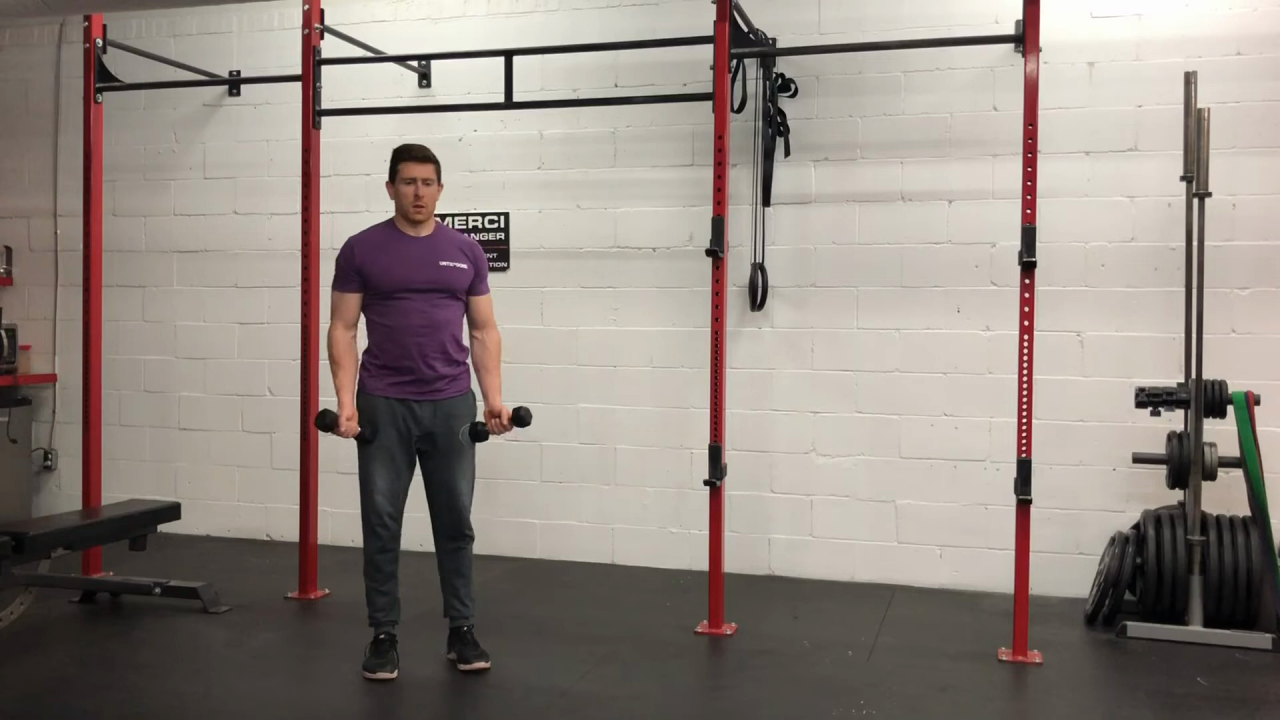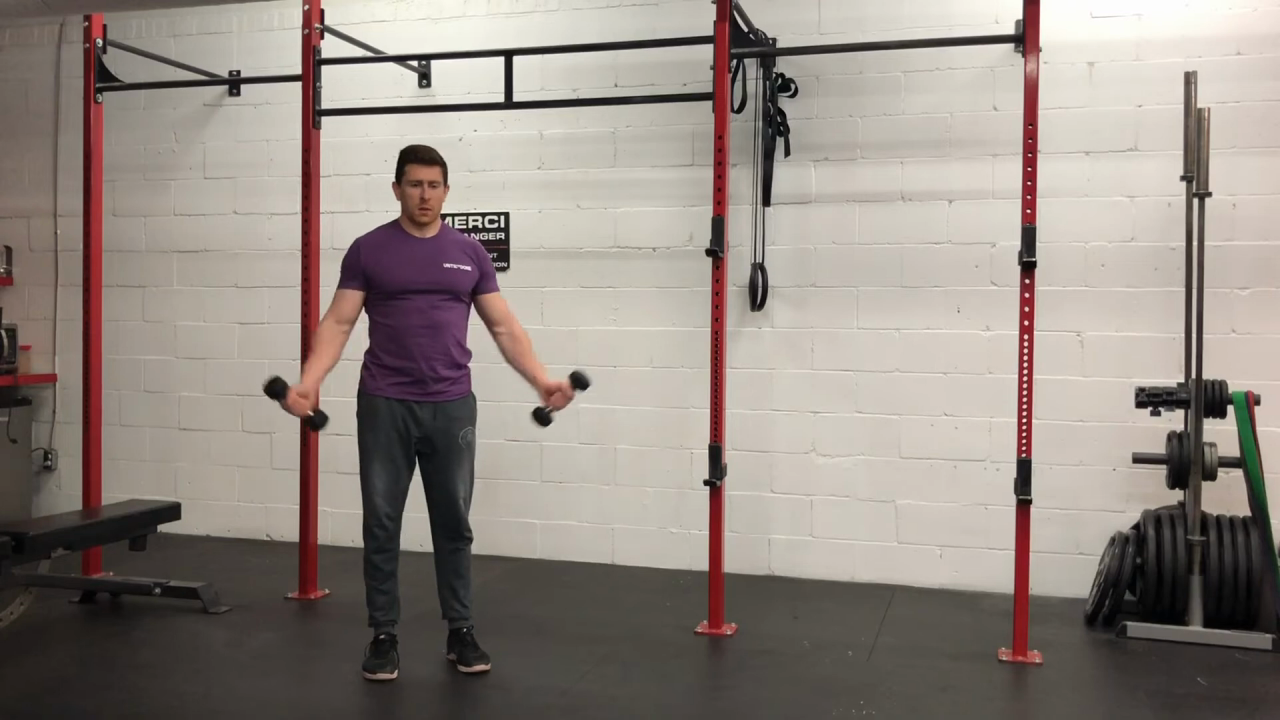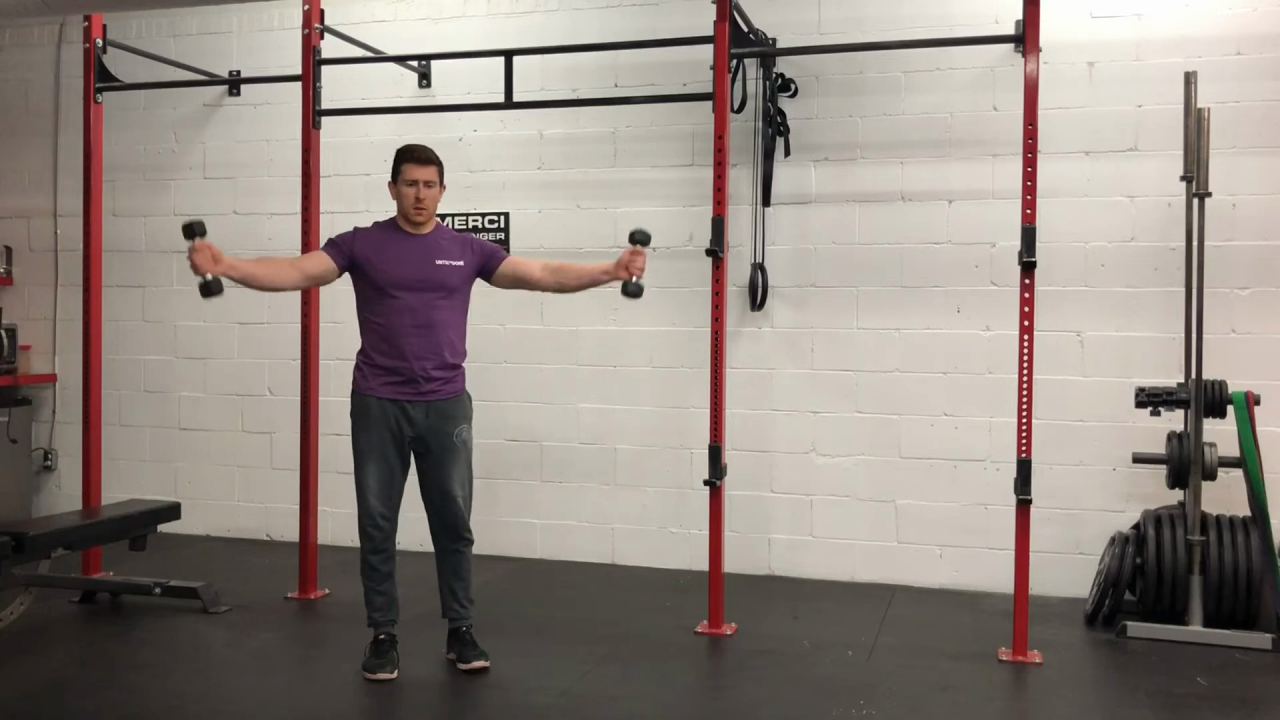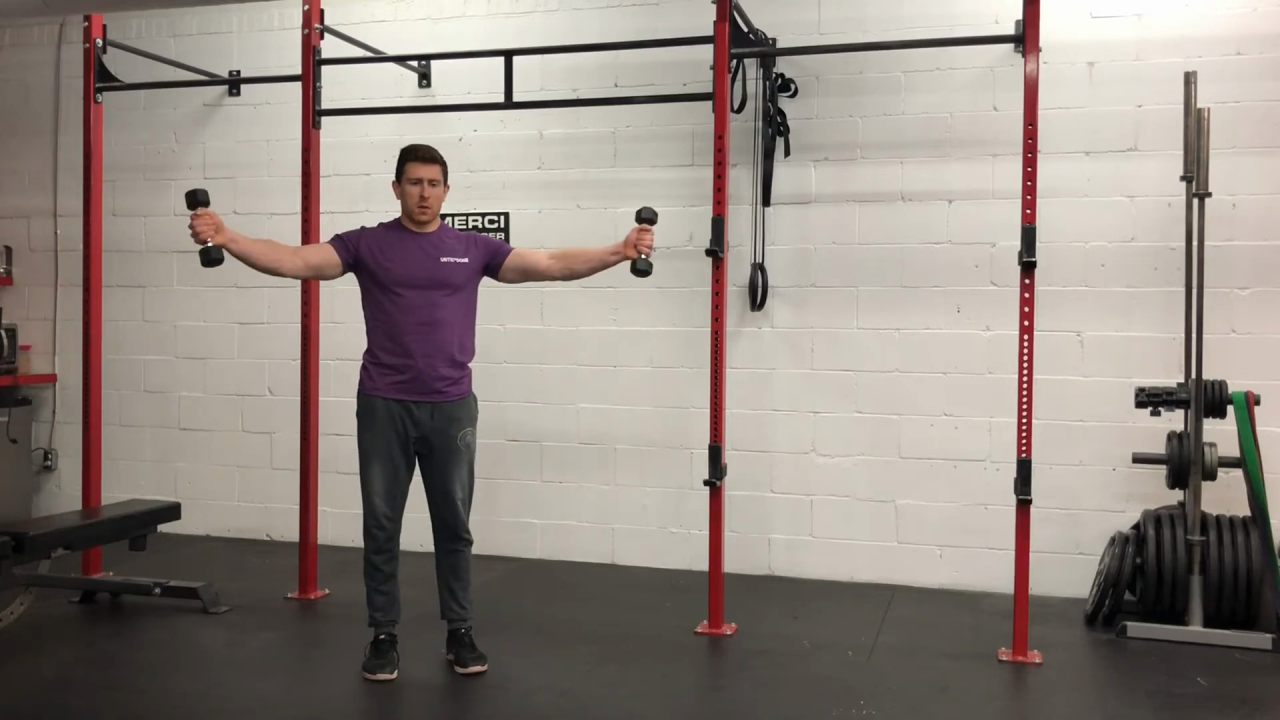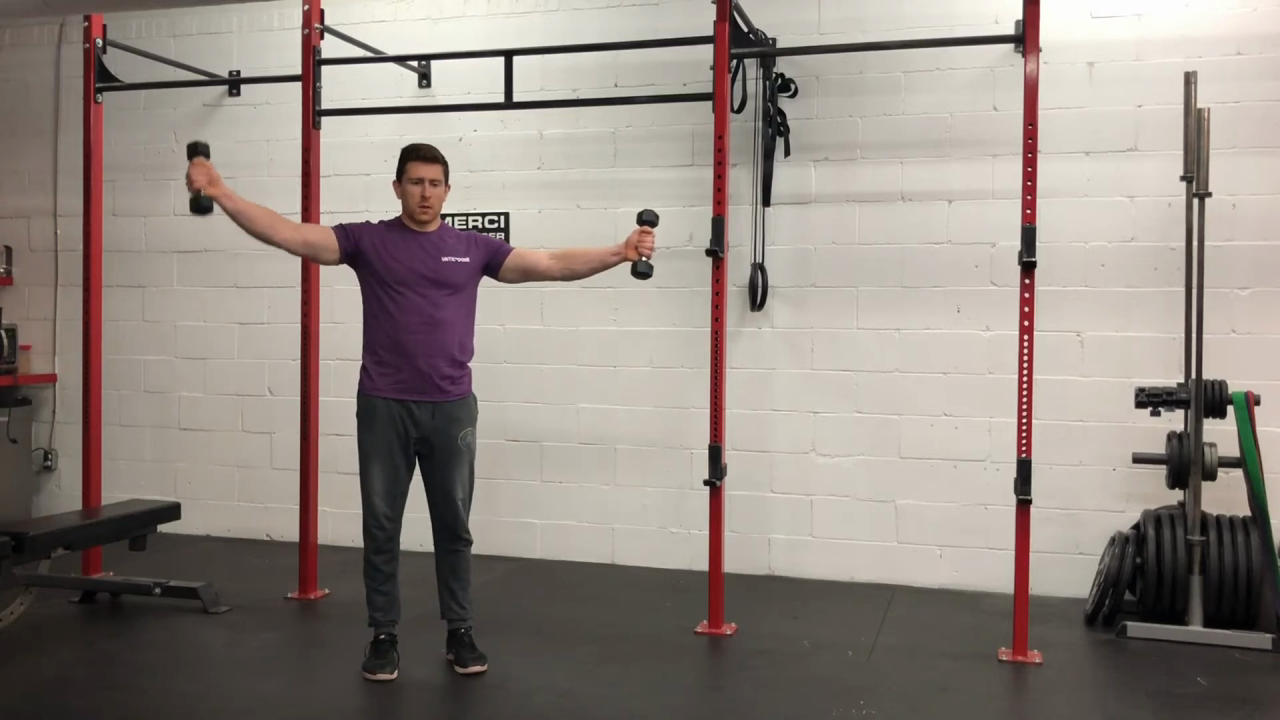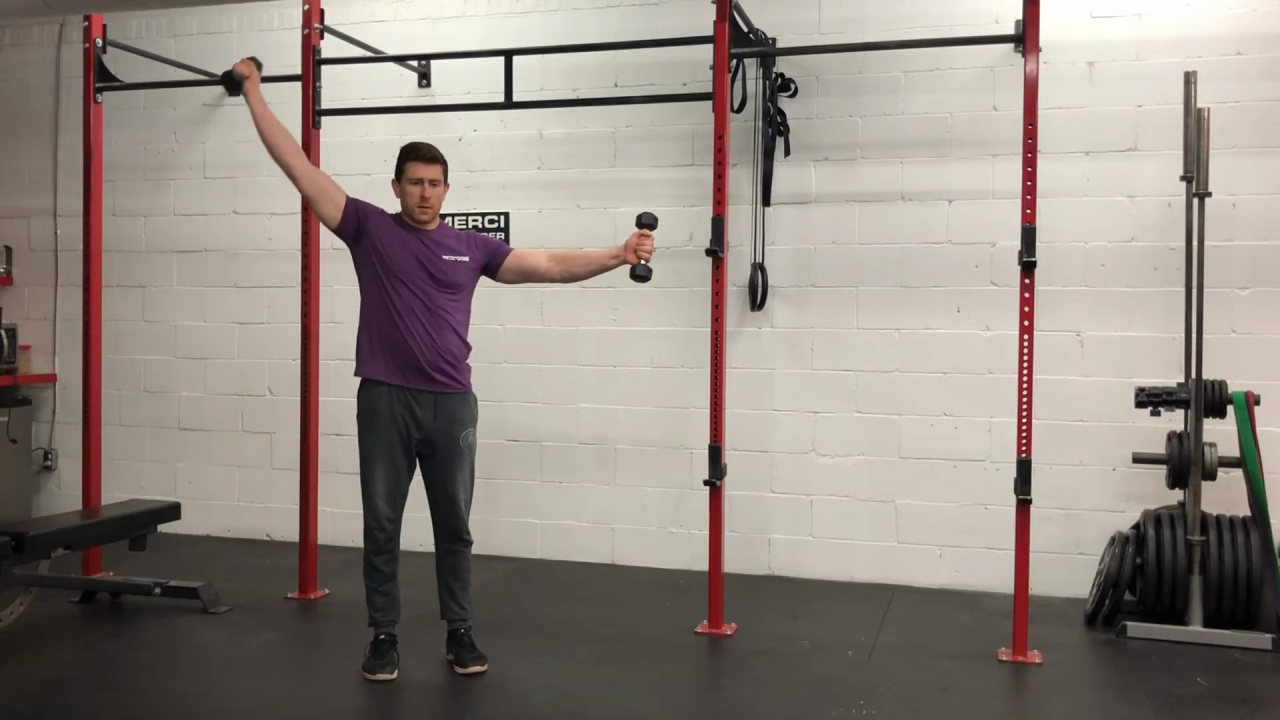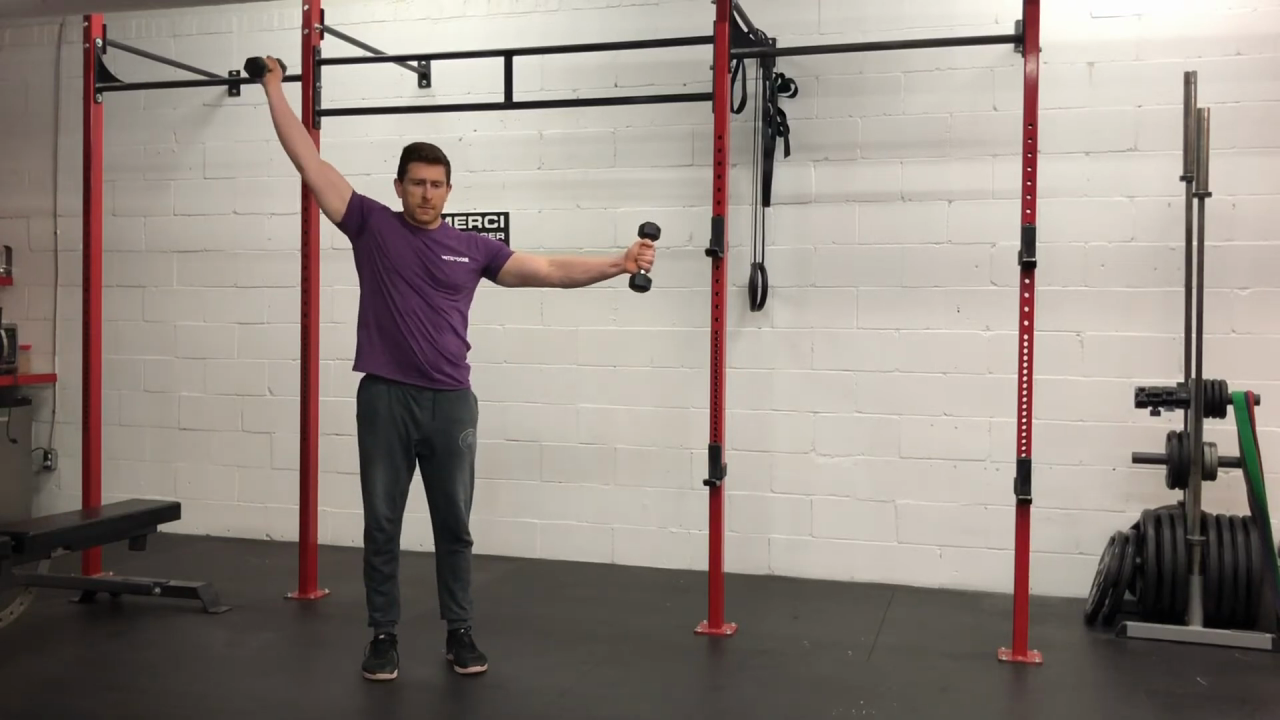
dt=0.4s
person 1, frame 1
left shoulder: (465, 251)
right shoulder: (362, 249)
left elbow: (483, 329)
right elbow: (342, 328)
left wrist: (494, 397)
right wrist: (346, 400)
left hip: (452, 405)
right hip: (384, 406)
left knee: (456, 523)
right knee: (381, 525)
left ankle: (461, 630)
right ankle: (384, 634)
person 1, frame 2
left shoulder: (469, 253)
right shoulder: (368, 250)
left elbow: (503, 324)
right elbow: (338, 321)
left wrist: (541, 380)
right wrist: (308, 381)
left hip: (451, 406)
right hip: (384, 405)
left knee: (453, 525)
right knee: (381, 526)
left ankle: (460, 631)
right ankle: (384, 635)
person 1, frame 3
left shoulder: (467, 249)
right shoulder: (362, 244)
left elbow: (541, 275)
right elbow: (296, 272)
left wrist: (611, 271)
right wrist: (226, 266)
left hip: (446, 406)
right hip: (378, 405)
left knee: (454, 522)
right knee: (377, 525)
left ankle: (460, 630)
right ankle: (383, 635)
person 1, frame 4
left shoulder: (472, 248)
right shoulder: (366, 244)
left elbow: (552, 265)
right elbow: (294, 261)
left wrist: (620, 251)
right wrist: (228, 239)
left hip: (451, 406)
right hip: (383, 405)
left knee: (454, 526)
right knee: (381, 526)
left ankle: (460, 632)
right ankle: (384, 634)
person 1, frame 5
left shoulder: (473, 247)
right shoulder: (368, 241)
left elbow: (550, 265)
right elbow: (291, 235)
left wrist: (618, 253)
right wrist: (221, 194)
left hip: (451, 408)
right hip: (384, 406)
left knee: (453, 526)
right knee: (381, 527)
left ankle: (459, 632)
right ankle: (383, 635)
person 1, frame 6
left shoulder: (472, 246)
right shoulder: (369, 229)
left elbow: (550, 266)
right elbow: (300, 169)
left wrist: (618, 255)
right wrist: (254, 94)
left hip: (452, 404)
right hip: (384, 401)
left knee: (454, 526)
right knee: (381, 527)
left ankle: (459, 633)
right ankle: (383, 636)
person 1, frame 7
left shoulder: (472, 249)
right shoulder: (371, 226)
left elbow: (548, 271)
right elbow: (309, 162)
left wrist: (617, 264)
right wrist: (273, 88)
left hip: (451, 403)
right hip: (385, 399)
left knee: (454, 527)
right knee: (381, 526)
left ankle: (458, 632)
right ankle: (383, 635)
